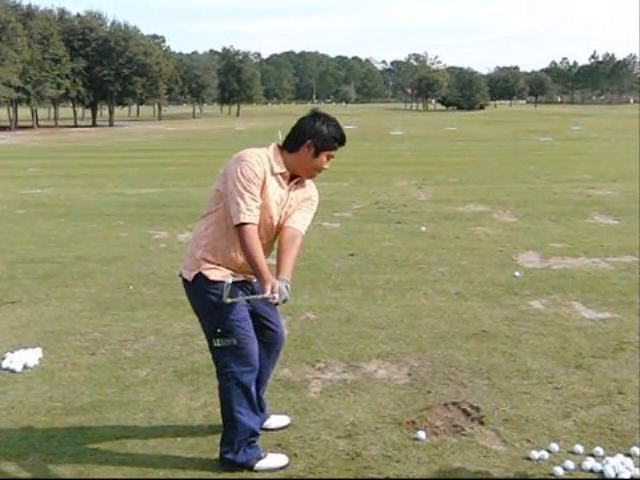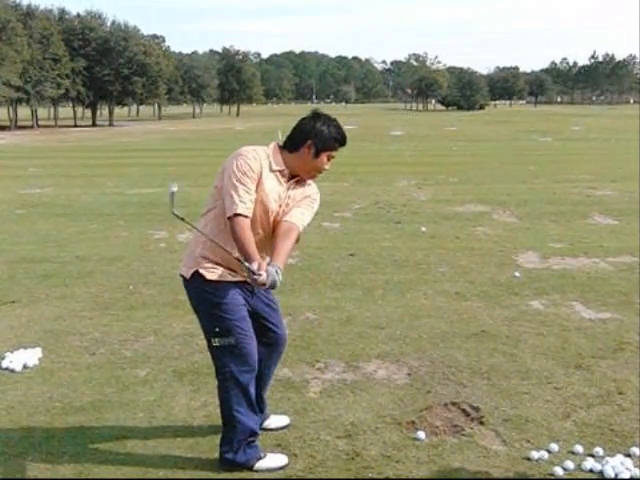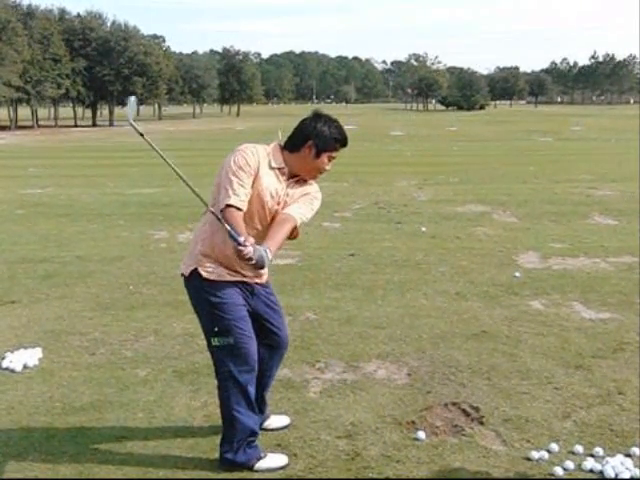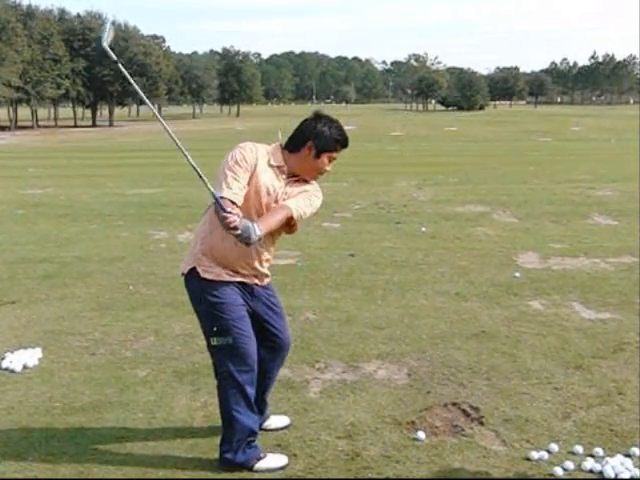
dt=0.3s
person 1, frame 1
left shoulder: (307, 192)
right shoulder: (250, 163)
left elbow: (291, 234)
right elbow: (245, 226)
left wrist: (283, 281)
right wrist: (265, 278)
left hip: (246, 275)
right hip: (211, 273)
left knee: (270, 338)
right knee: (241, 358)
left ankle: (252, 412)
right ankle: (240, 450)
person 1, frame 2
left shoulder: (308, 193)
right shoulder: (249, 160)
left elbow: (289, 228)
right elbow: (237, 217)
left wrist: (274, 268)
right wrist: (254, 260)
left hip: (250, 275)
right hip: (211, 273)
left knee: (273, 338)
right knee: (240, 358)
left ankle: (252, 413)
right ankle: (240, 450)
person 1, frame 3
left shoulder: (309, 192)
right shoulder: (249, 157)
left elbow: (286, 221)
right elbow: (229, 209)
left wrist: (264, 252)
right wrist: (243, 241)
left hip: (252, 275)
right hip: (212, 272)
left knee: (275, 340)
right knee: (240, 358)
left ankle: (252, 413)
right ankle: (239, 450)
person 1, frame 4
left shoulder: (310, 193)
right shoulder: (249, 155)
left elbow: (282, 213)
right elbow: (225, 204)
left wrist: (253, 228)
right wrist: (232, 220)
left hip: (255, 277)
right hip: (212, 273)
left knee: (276, 343)
right knee: (239, 359)
left ankle: (253, 413)
right ankle: (240, 450)
